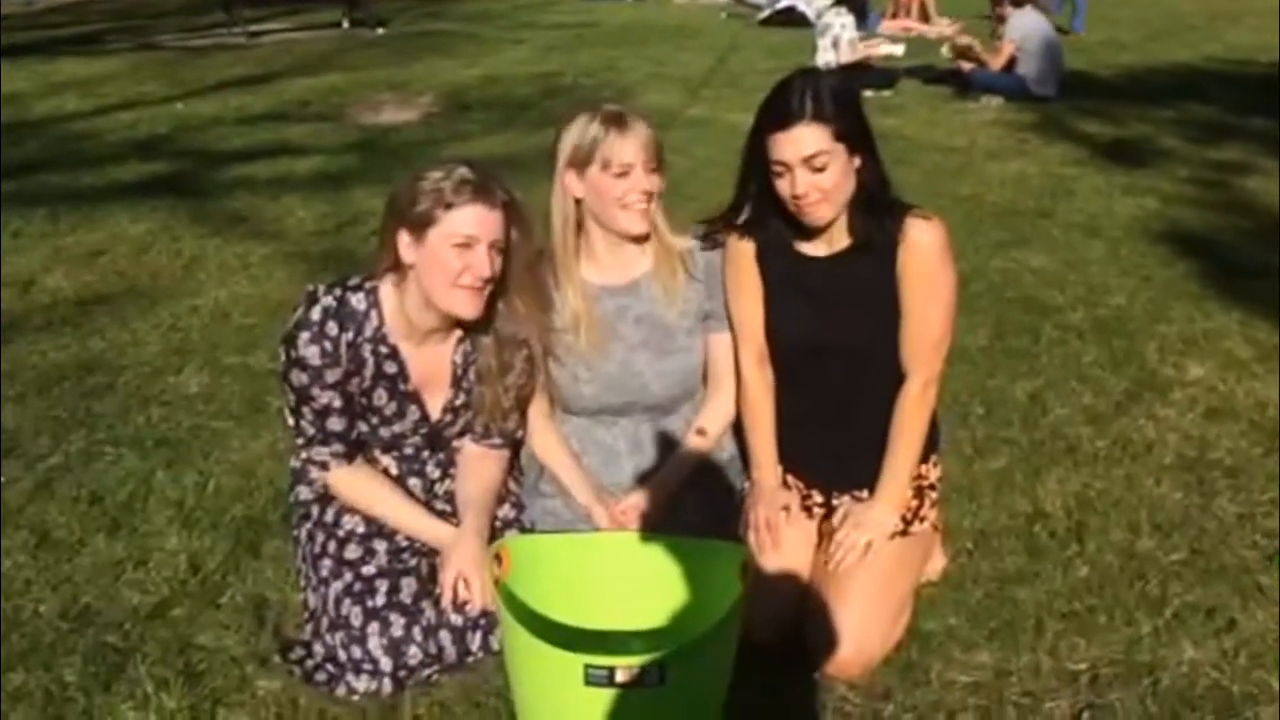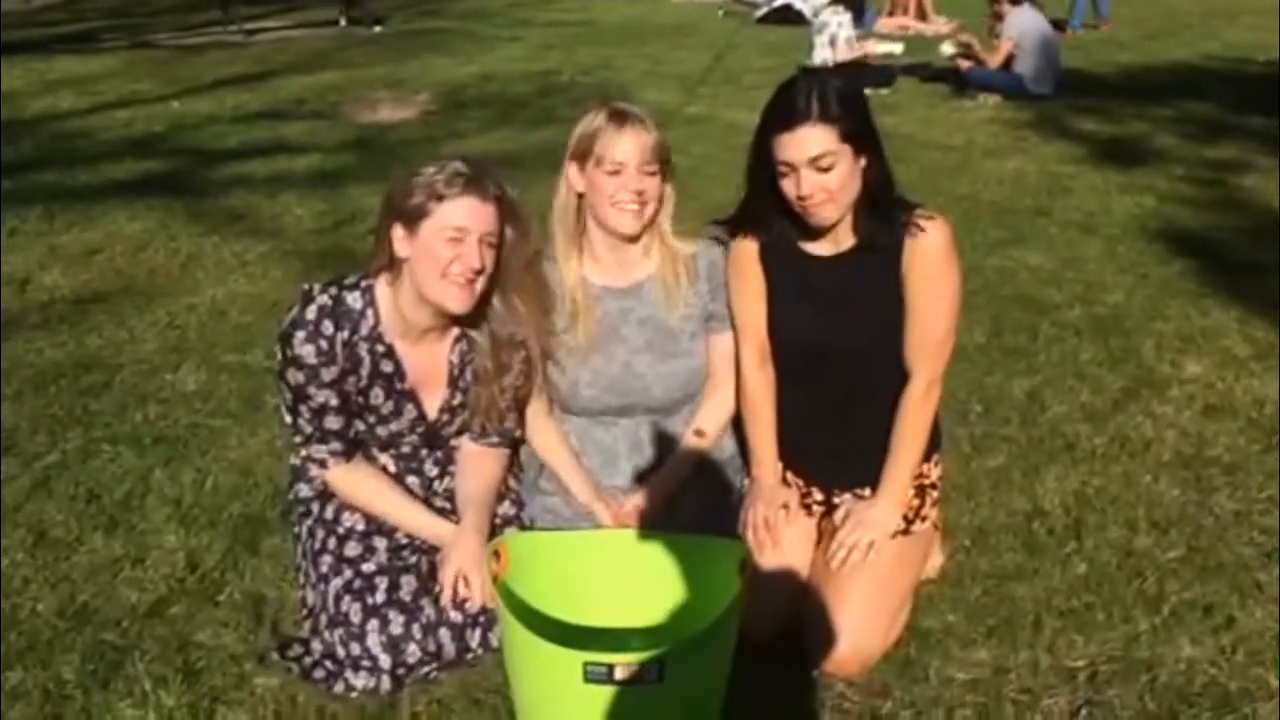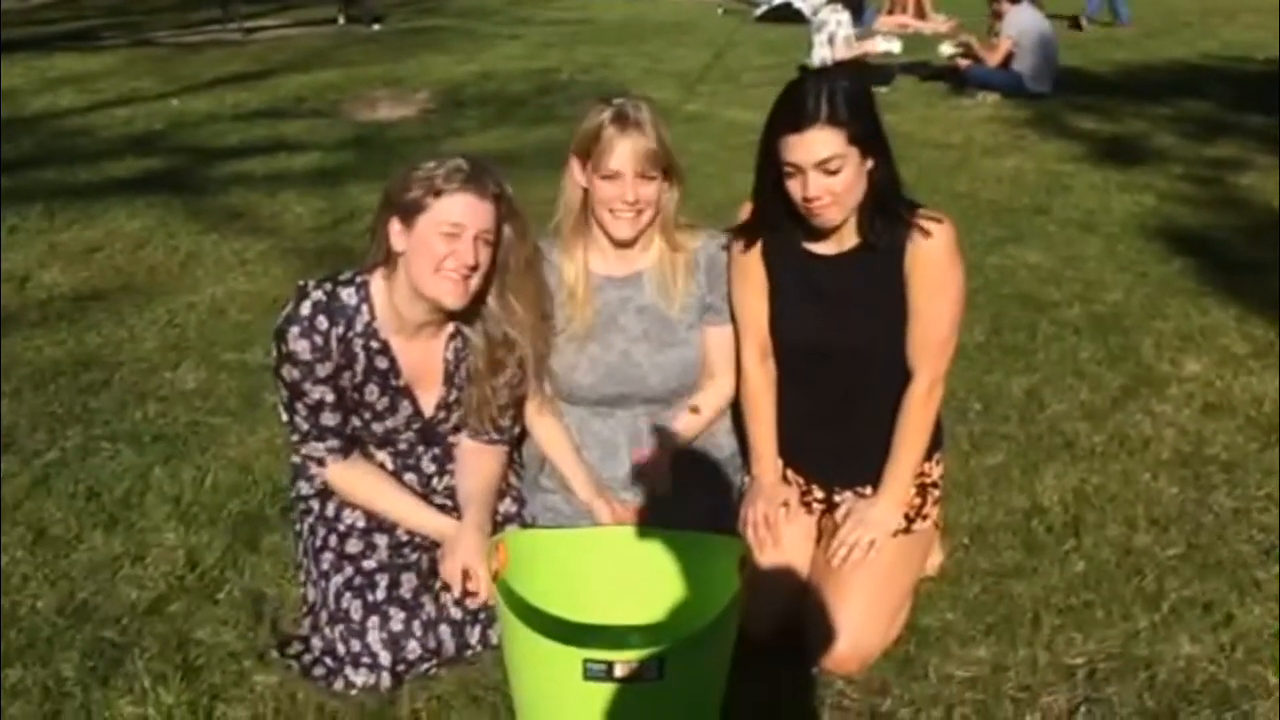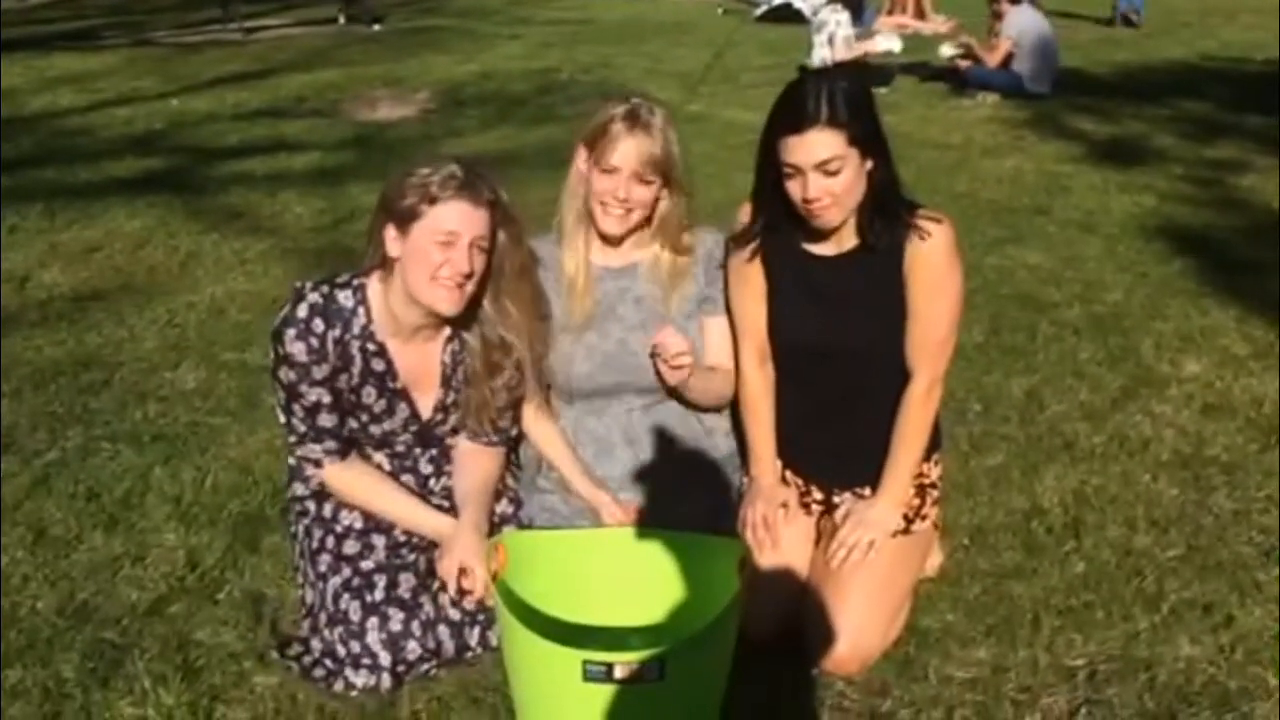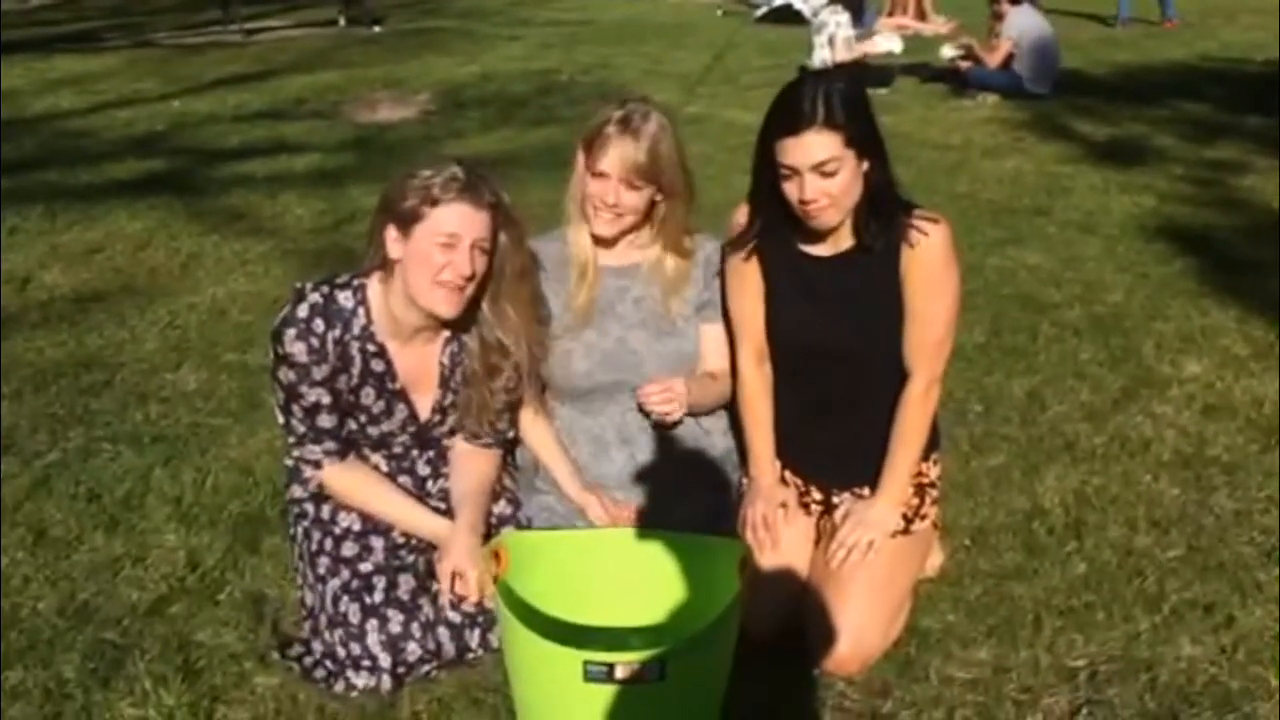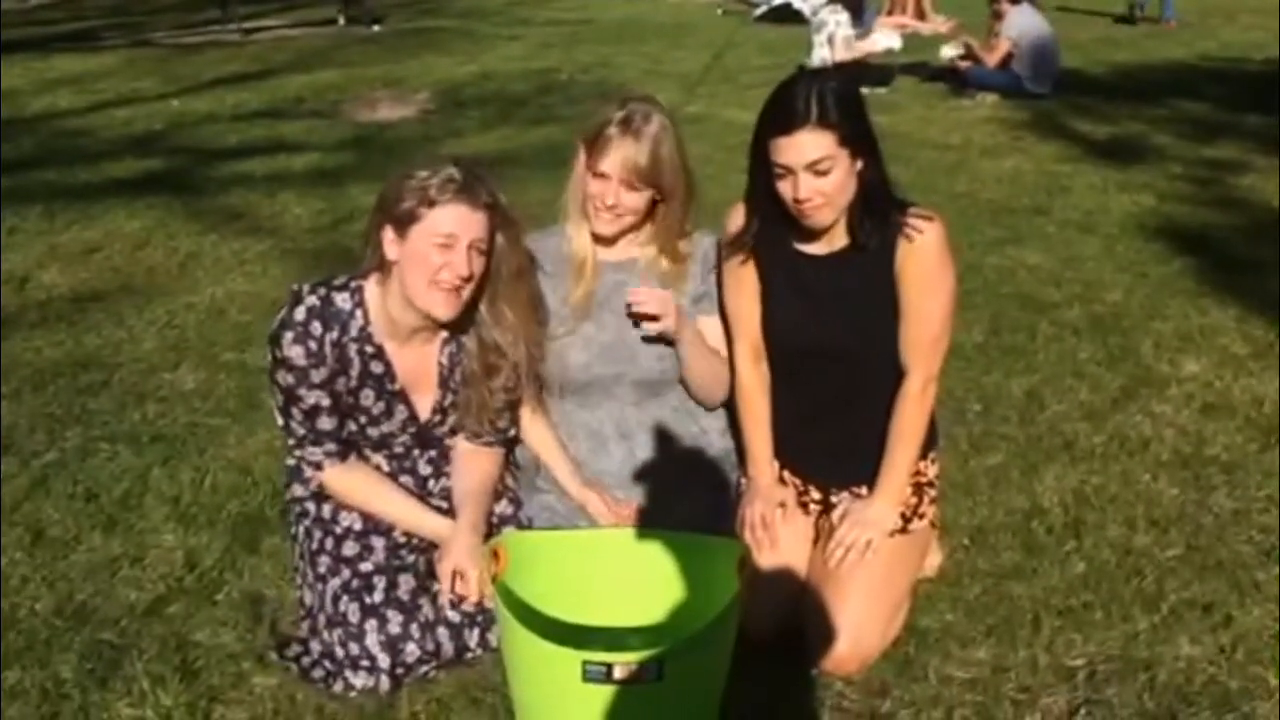
dt=0.2s
person 1, frame 1
left shoulder: (914, 239)
right shoulder: (751, 235)
left elbow: (920, 379)
right elbow: (754, 362)
left wrist: (884, 505)
right wrist: (765, 480)
left hip: (884, 470)
right hip: (792, 468)
left knee: (843, 655)
right knee: (758, 627)
left ankle: (911, 546)
person 1, frame 2
left shoulder: (920, 239)
right shoulder: (755, 232)
left elbow: (923, 380)
right elbow: (755, 360)
left wrist: (885, 505)
right wrist: (764, 479)
left hip: (889, 468)
right hip: (793, 466)
left knee: (841, 653)
right knee: (755, 624)
left ankle: (910, 545)
right ankle: (828, 544)
person 1, frame 3
left shoulder: (923, 240)
right shoulder: (759, 229)
left elbow: (925, 379)
right elbow: (756, 358)
left wrist: (887, 504)
right wrist: (765, 477)
left hip: (889, 468)
right hip: (793, 463)
left knee: (841, 650)
right knee: (755, 622)
left ankle: (909, 542)
right ankle: (820, 546)
person 1, frame 4
left shoulder: (923, 241)
right shoulder: (757, 229)
left elbow: (924, 380)
right elbow: (754, 359)
left wrist: (886, 505)
right wrist: (763, 478)
left hip: (887, 467)
right hip: (790, 463)
left knee: (840, 650)
right knee: (753, 621)
left ankle: (907, 545)
right ankle: (831, 548)
person 1, frame 5
left shoulder: (919, 241)
right shoulder: (754, 229)
left elbow: (923, 380)
right elbow: (752, 359)
left wrist: (885, 504)
right wrist: (763, 478)
left hip: (887, 467)
right hip: (790, 464)
left knee: (841, 652)
right knee: (753, 622)
left ankle: (908, 545)
right ankle: (827, 544)
person 1, frame 6
left shoulder: (914, 238)
right shoulder: (749, 229)
left elbow: (920, 379)
right elbow: (750, 359)
left wrist: (883, 503)
right wrist: (761, 477)
left hip: (885, 467)
right hip: (788, 463)
left knee: (840, 650)
right knee: (753, 622)
left ankle: (906, 546)
person 2, frame 1
left shoulder: (505, 324)
right shoulder: (328, 325)
left elbow: (487, 442)
right elbow: (335, 465)
left wrist: (472, 536)
right wrist: (447, 539)
left hip: (464, 498)
right hip: (354, 504)
right knee: (384, 649)
person 2, frame 2
left shoulder: (501, 324)
right shoulder: (324, 324)
left elbow: (485, 441)
right elbow: (334, 464)
left wrist: (472, 532)
right wrist: (445, 536)
left hip: (462, 497)
right hip: (353, 503)
right knee: (383, 648)
person 2, frame 3
left shoulder: (497, 321)
right shoulder: (319, 320)
left elbow: (485, 438)
right elbow: (332, 461)
left wrist: (474, 527)
right wrist: (447, 532)
left hip: (462, 495)
right hip: (354, 500)
right knee: (382, 648)
person 2, frame 4
left shoulder: (492, 323)
right shoulder: (315, 324)
left elbow: (482, 439)
right elbow: (330, 462)
left wrist: (471, 527)
right wrist: (444, 531)
left hip: (457, 495)
right hip: (352, 501)
right knee: (382, 647)
person 2, frame 5
left shoulder: (490, 325)
right shoulder: (315, 322)
left elbow: (479, 440)
right elbow: (326, 463)
left wrist: (467, 530)
right wrist: (442, 533)
left hip: (457, 498)
right hip: (350, 502)
right knee: (380, 651)
person 2, frame 6
left shoulder: (490, 324)
right shoulder: (313, 325)
left elbow: (481, 439)
right elbow: (328, 464)
left wrist: (469, 530)
right wrist: (444, 532)
left hip: (457, 497)
right hip: (350, 503)
right knee: (379, 653)
person 3, frame 1
left shoulder: (700, 266)
left elbow: (726, 389)
right elbow: (535, 416)
left wrist: (663, 486)
right wrist: (591, 501)
left hip: (691, 493)
right hip: (573, 502)
person 3, frame 2
left shoulder: (704, 266)
right shoulder: (541, 280)
left elbow: (723, 388)
right elbow: (535, 411)
left wrist: (663, 484)
right wrist: (592, 500)
left hip: (691, 491)
right hip: (572, 498)
person 3, frame 3
left shoulder: (705, 258)
right shoulder: (543, 271)
left elbow: (722, 379)
right elbow: (535, 403)
left wrist: (670, 444)
right wrist: (591, 495)
left hip: (692, 487)
right hip: (574, 493)
person 3, frame 4
left shoulder: (703, 255)
right shoulder: (539, 268)
left elbow: (724, 386)
right elbow: (527, 401)
left wrist: (688, 376)
right wrist: (588, 490)
left hip: (690, 485)
right hip: (571, 495)
person 3, frame 5
left shoulder: (700, 260)
right shoulder: (539, 266)
left elbow: (721, 388)
right elbow: (522, 401)
left wrist: (687, 393)
right wrist: (578, 491)
left hip: (688, 485)
right hip: (569, 494)
person 3, frame 6
left shoulder: (700, 256)
right shoulder: (537, 261)
left elbow: (717, 388)
right elbow: (522, 399)
left wrist: (682, 330)
right wrist: (577, 488)
left hip: (686, 482)
right hip: (569, 494)
